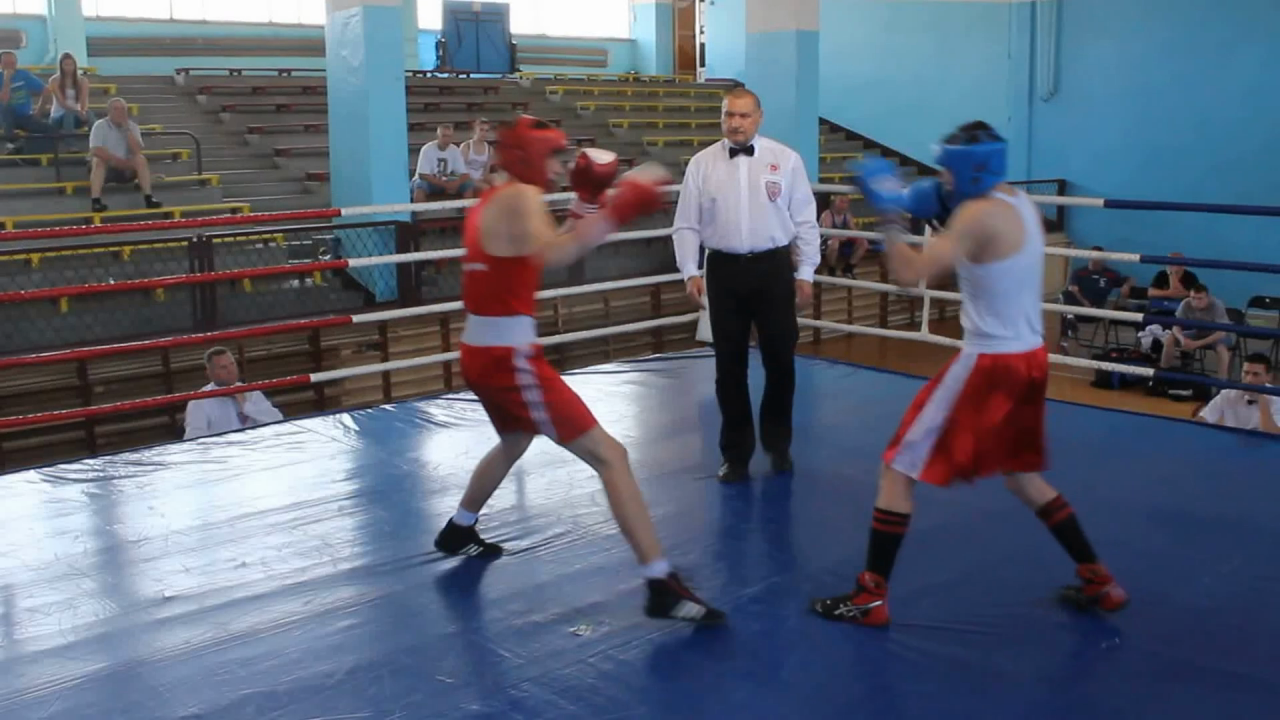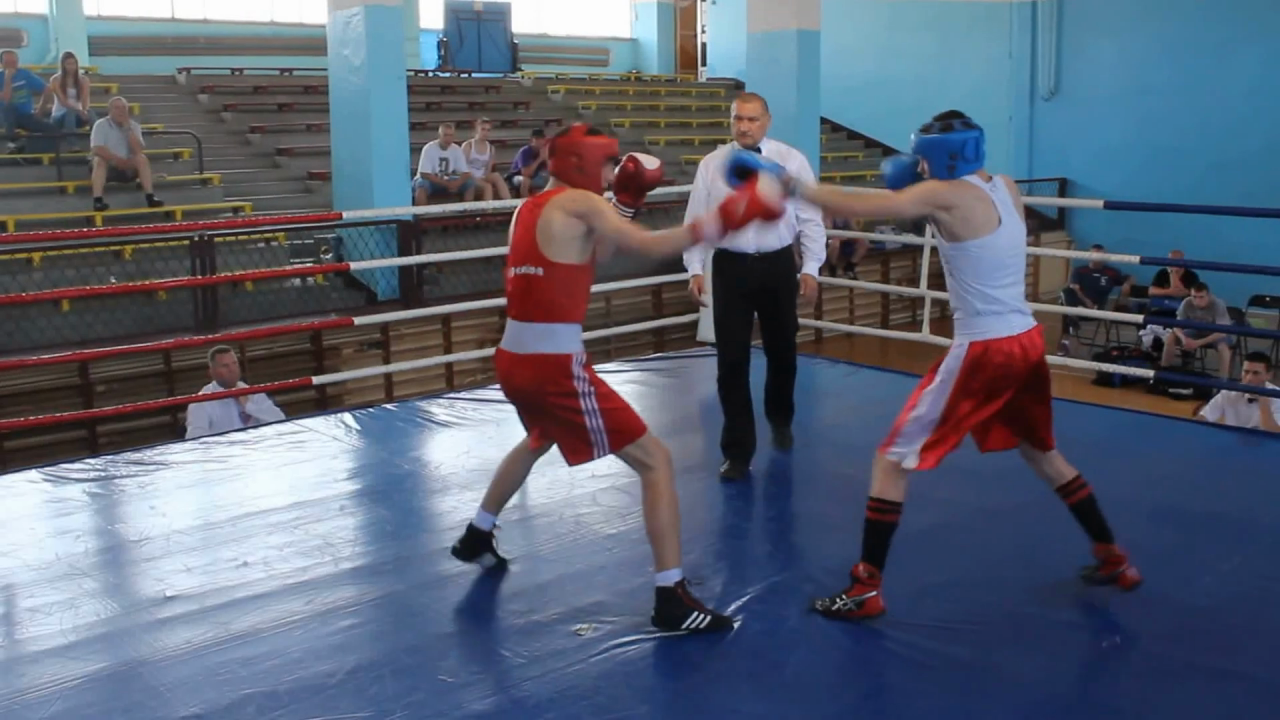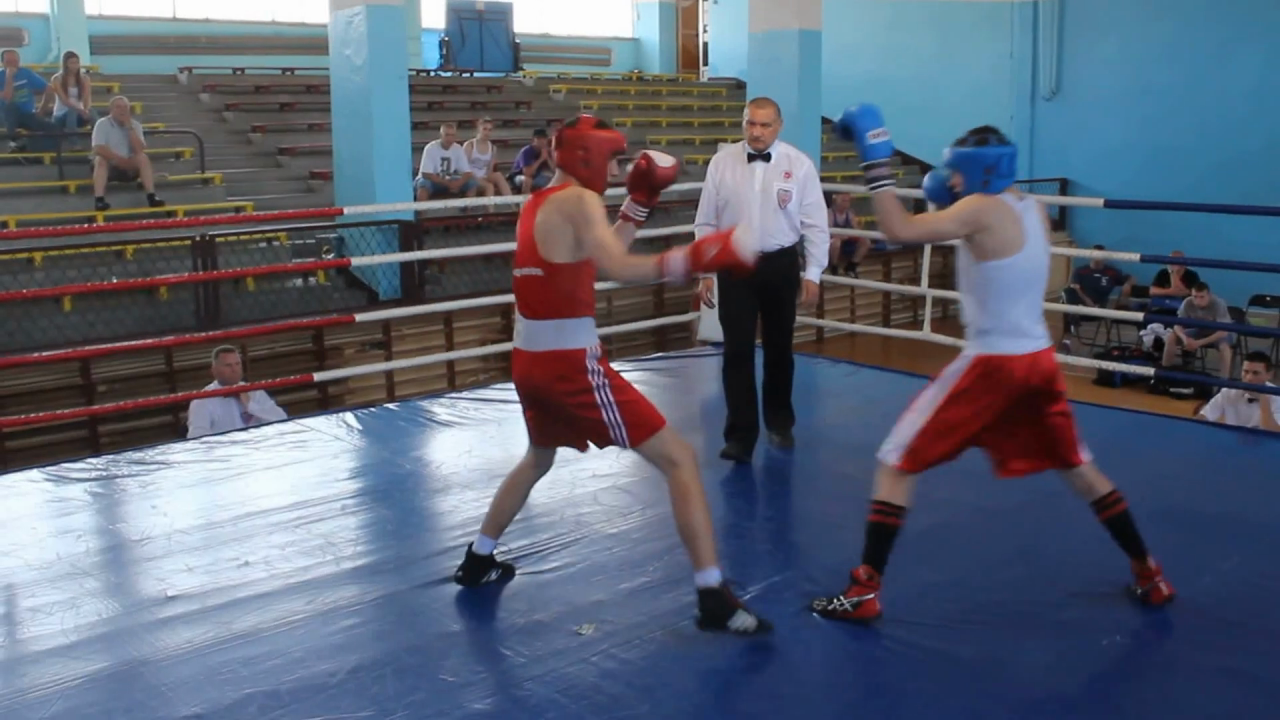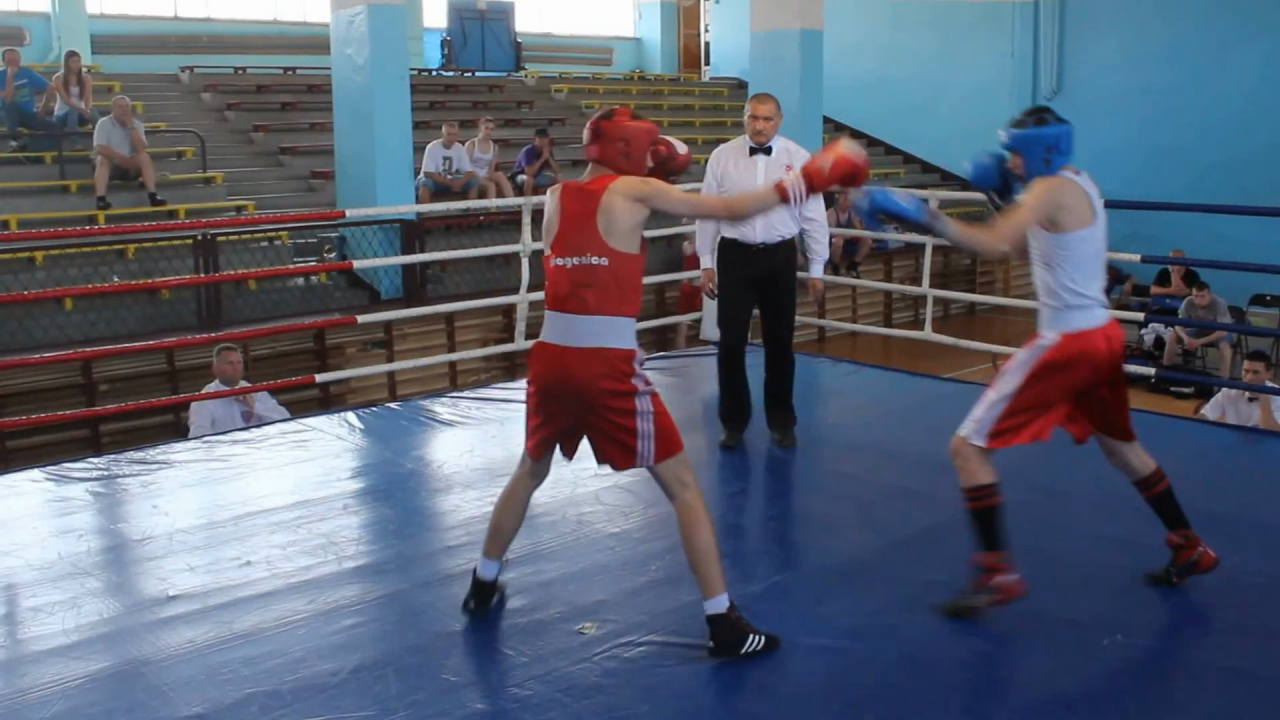
dt=0.2s
person 1, frame 1
left shoulder: (485, 204)
right shoulder: (521, 197)
left elbow: (545, 249)
right elbow: (554, 256)
left wrist: (588, 197)
right wrist: (612, 210)
left hip: (477, 353)
right hip: (509, 358)
left knee: (516, 441)
right knee: (611, 458)
left ankle: (458, 531)
right ankle: (662, 586)
person 1, frame 2
left shoulder: (528, 210)
right shoulder: (576, 204)
right elbow: (651, 246)
left wrist: (629, 199)
right wrist: (726, 217)
left hip: (513, 359)
right hip: (557, 365)
left knee: (539, 442)
right knee: (656, 462)
left ankle: (477, 537)
right ankle: (671, 598)
person 1, frame 3
left shoulder: (536, 204)
right shoulder: (577, 199)
right elbow: (617, 268)
left wrist: (641, 198)
right wrist: (697, 256)
left hip: (529, 359)
right hip: (572, 362)
left knee: (539, 458)
right knee: (680, 459)
left ankle: (478, 560)
right ankle: (714, 597)
person 1, frame 4
left shoulder: (556, 198)
right shoulder: (634, 190)
right elbow: (731, 209)
right wrist: (811, 177)
left hip: (551, 357)
right hip: (610, 364)
left knee: (531, 471)
right knee: (683, 487)
left ankle: (484, 584)
right ankle: (724, 624)
person 2, frame 1
left shoulder: (977, 215)
right shoulder: (1019, 206)
left elbow: (908, 274)
left wrist: (889, 210)
right wrist: (946, 216)
left hip: (988, 364)
right hip: (1028, 358)
left knee: (900, 469)
right knee: (1023, 475)
left ankle: (871, 596)
right ankle: (1098, 580)
person 2, frame 2
left shoulder: (944, 194)
right shoulder: (1007, 189)
left elbow: (853, 208)
left wrist: (786, 181)
left hip: (981, 350)
right hip: (1025, 341)
left knee: (893, 458)
right knee: (1043, 452)
left ankle: (866, 588)
right ankle: (1113, 560)
person 2, frame 3
left shoulder: (980, 209)
right shoulder: (1035, 210)
left elbow: (902, 230)
left wrist: (876, 160)
right wrist: (956, 209)
left hip: (990, 365)
right hip: (1038, 360)
left knee: (894, 464)
right knee: (1078, 468)
left ankle: (864, 590)
right ankle: (1149, 577)
person 2, frame 4
left shoulder: (1050, 190)
right shoulder: (1081, 185)
left elbow: (992, 244)
right elbow: (1030, 244)
left wrist: (920, 211)
right wrist: (1003, 194)
left hip: (1065, 343)
right hip: (1102, 336)
left knee: (969, 445)
right knee: (1120, 442)
left ankle: (998, 571)
right ankle: (1191, 547)
person 3, frame 1
left shoulder: (786, 160)
right shoulder: (701, 163)
left elbow: (805, 220)
right elbow: (686, 225)
left wrist: (805, 273)
right wrist: (691, 271)
left hip: (773, 268)
right hip: (723, 270)
left knee: (780, 360)
right knee: (729, 366)
left ankle: (777, 442)
right ankle: (736, 454)
person 3, frame 2
left shoulder: (792, 161)
right shoulder: (712, 165)
left elbow: (811, 219)
right elbow: (696, 222)
left wrist: (811, 268)
right wrist: (695, 269)
left hip: (777, 266)
right hip: (730, 268)
left knee: (781, 354)
right knee: (732, 363)
left ankle: (779, 420)
right ankle: (737, 451)
person 3, frame 3
left shoulder: (799, 165)
right shoulder: (721, 162)
left elbow: (815, 225)
right elbow: (706, 222)
left wrist: (812, 273)
right wrist: (705, 271)
left hip: (780, 265)
left knee: (779, 350)
right knee: (737, 352)
left ankle: (779, 423)
right ankle: (741, 436)
person 3, frame 4
left shoulder: (799, 159)
right shoulder: (722, 157)
left elbow: (814, 218)
right elbow: (707, 215)
left wrist: (816, 269)
right wrist: (706, 263)
left hip: (779, 258)
right hip: (735, 257)
left knee: (779, 343)
right knee: (731, 343)
left ankle: (781, 421)
right ankle: (734, 422)
